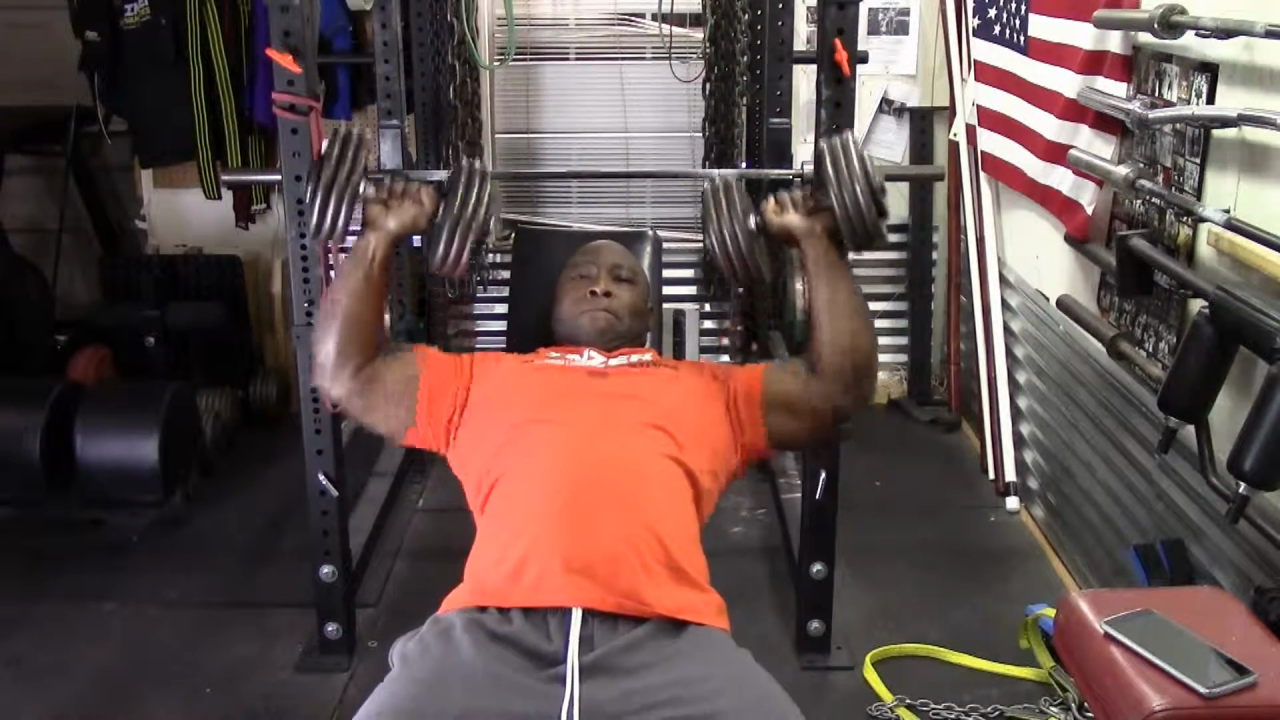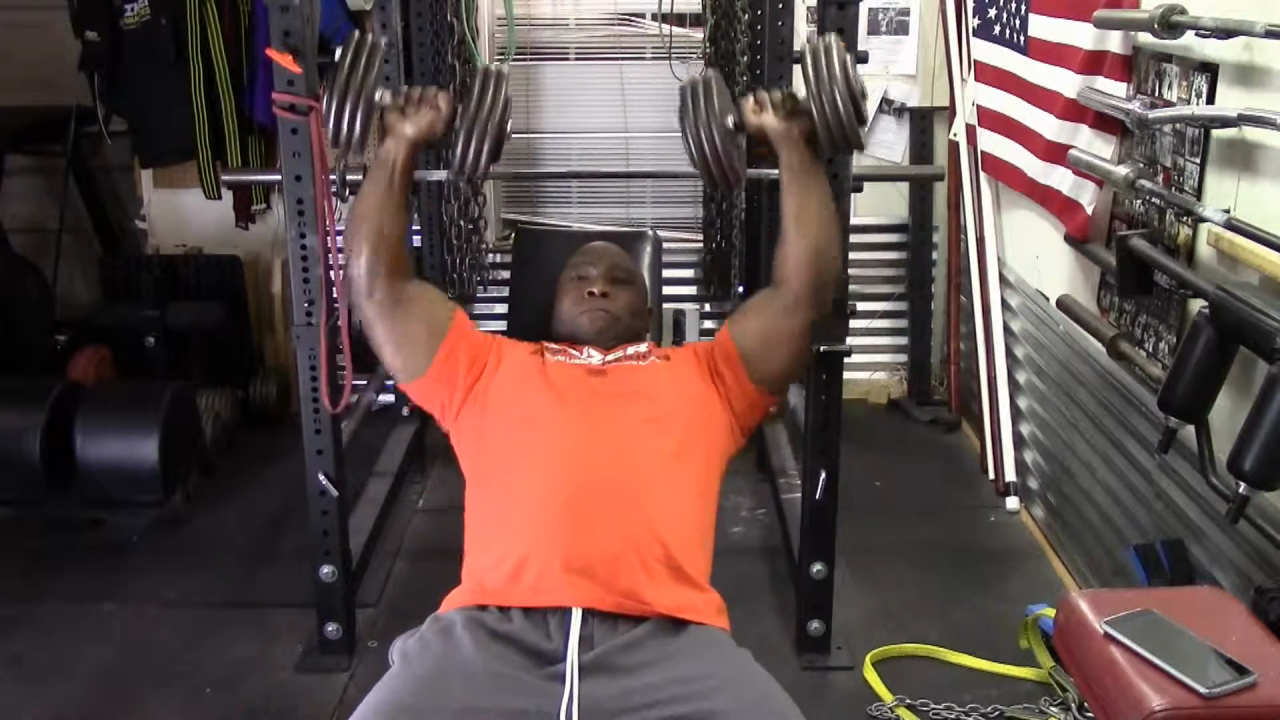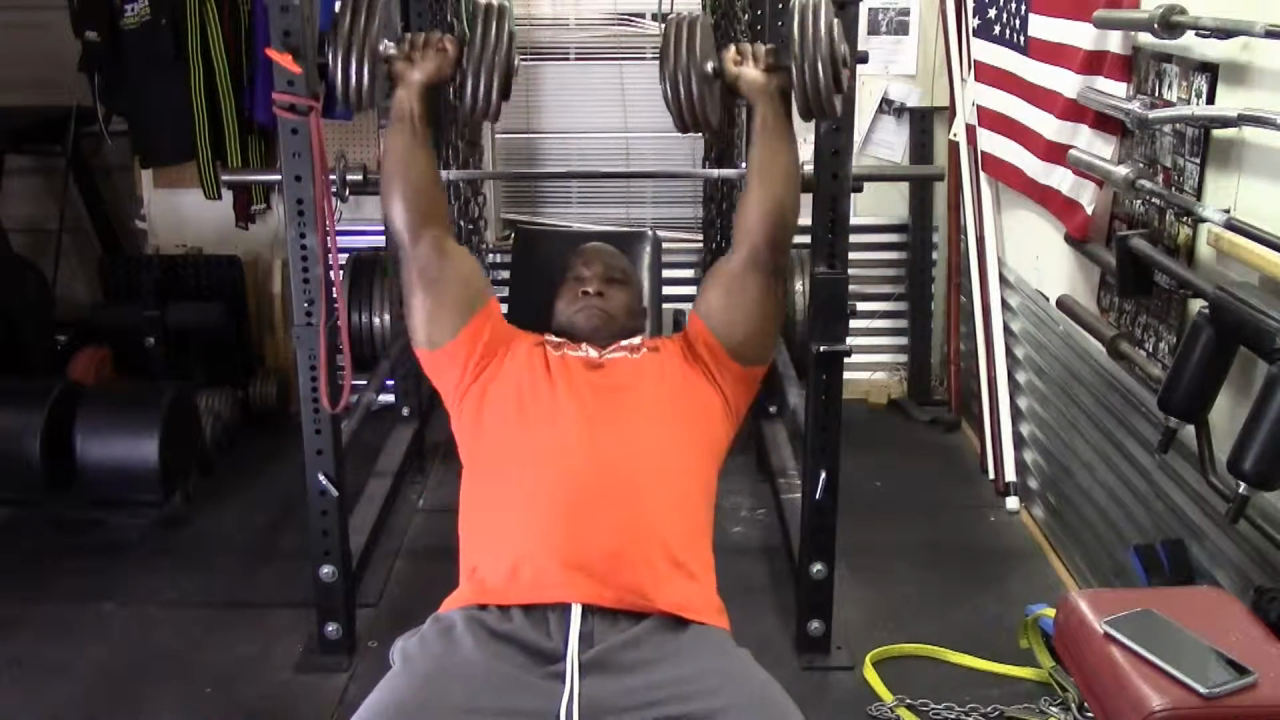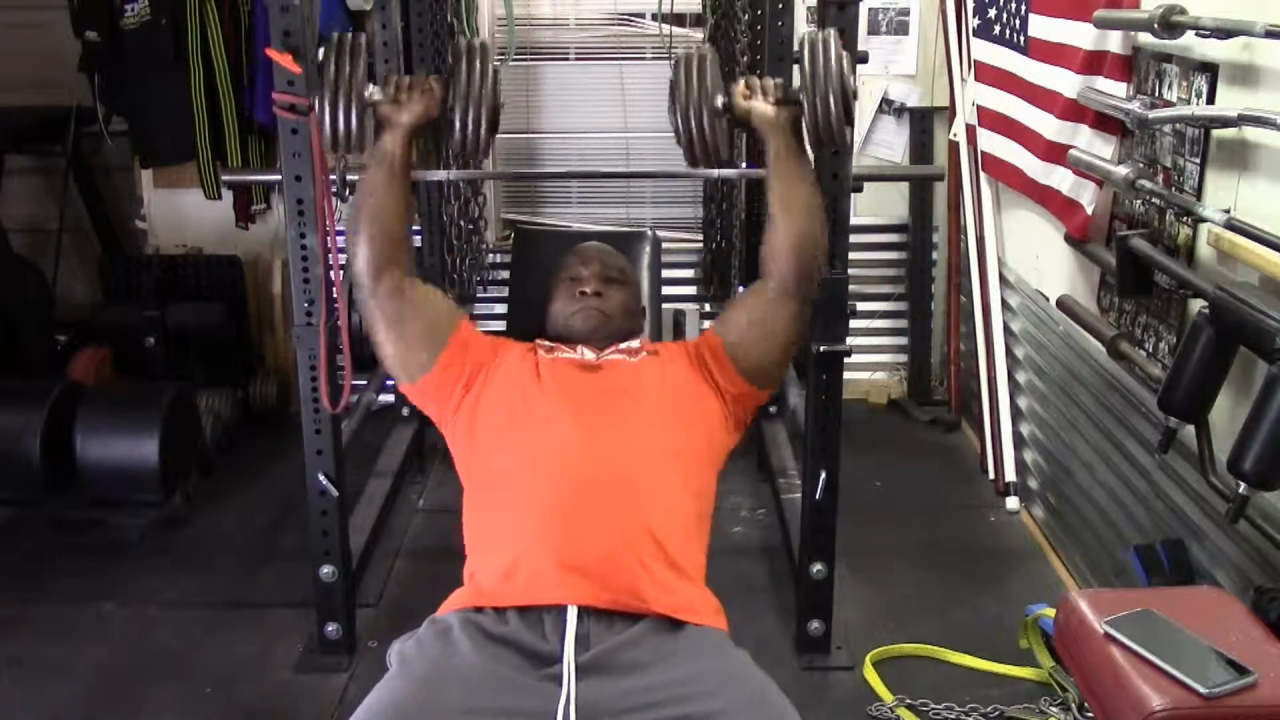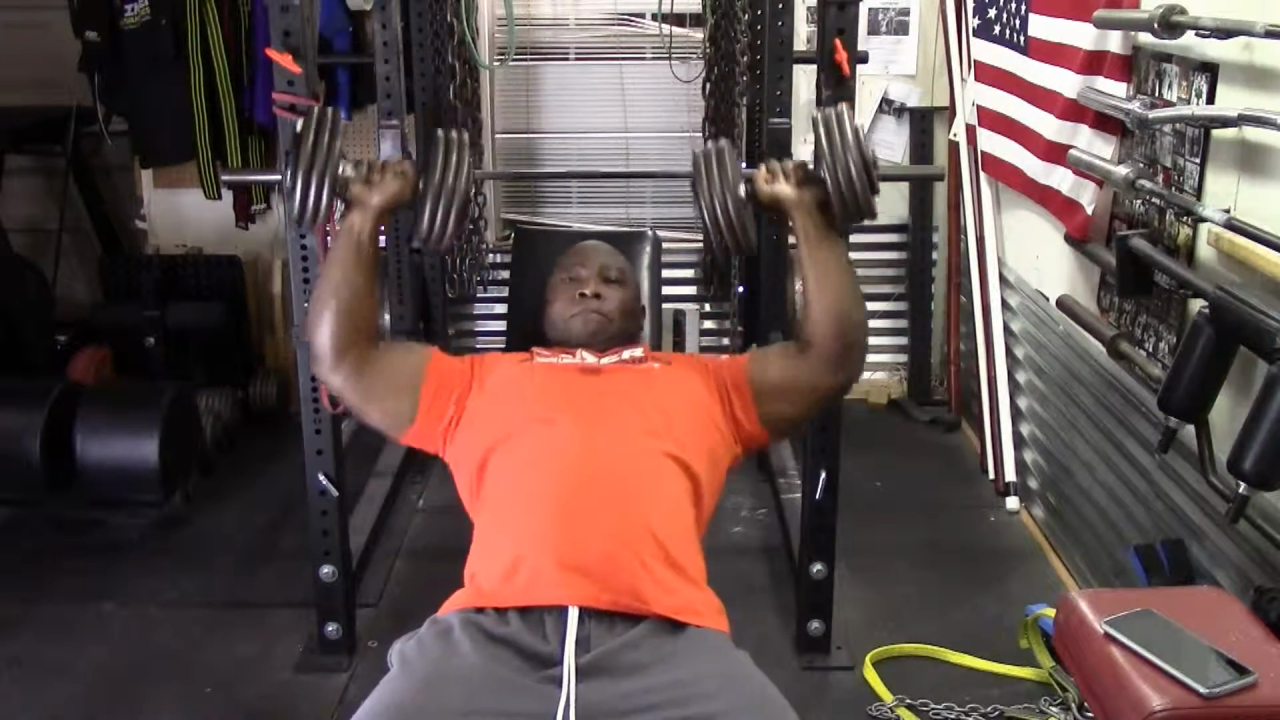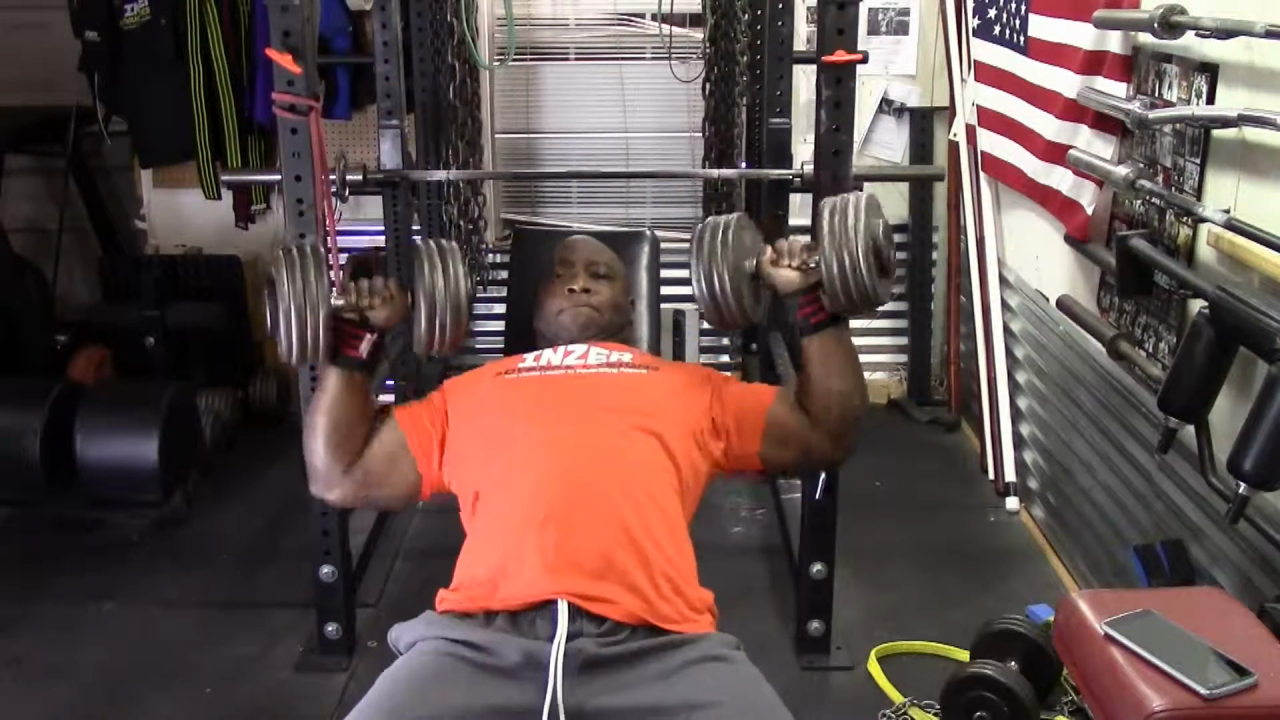
dt=0.2s
person 1, frame 1
left shoulder: (705, 391)
right shoulder: (486, 381)
left elbow: (841, 386)
right elbow: (345, 371)
left wrist: (813, 239)
right wrist: (381, 239)
left hip: (663, 637)
right hip: (494, 631)
person 1, frame 2
left shoulder: (702, 381)
right shoulder: (491, 373)
left elbow: (804, 286)
right elbow: (380, 282)
left wrist: (793, 145)
right wrist: (397, 148)
left hip: (664, 639)
right hip: (493, 630)
person 1, frame 3
left shoulder: (695, 372)
right shoulder: (495, 366)
left elbow: (761, 246)
right elbow: (422, 234)
left wrist: (766, 98)
right wrist: (412, 92)
left hip: (662, 635)
right hip: (493, 628)
person 1, frame 4
left shoulder: (696, 375)
right shoulder: (487, 372)
left elbow: (791, 277)
right elbow: (382, 272)
left wrist: (776, 134)
right wrist: (397, 135)
left hip: (661, 636)
right hip: (490, 629)
person 1, frame 5
left shoulder: (701, 385)
right shoulder: (479, 381)
left elbow: (831, 360)
right elbow: (341, 359)
left wrist: (805, 214)
right wrist: (364, 215)
left hip: (663, 638)
right hip: (491, 632)
person 1, frame 6
left shoulder: (692, 389)
right shoulder: (469, 391)
left elbow: (828, 434)
right elbow: (339, 476)
left wrist: (809, 298)
right wrist: (356, 339)
left hip: (658, 645)
right hip: (481, 639)
